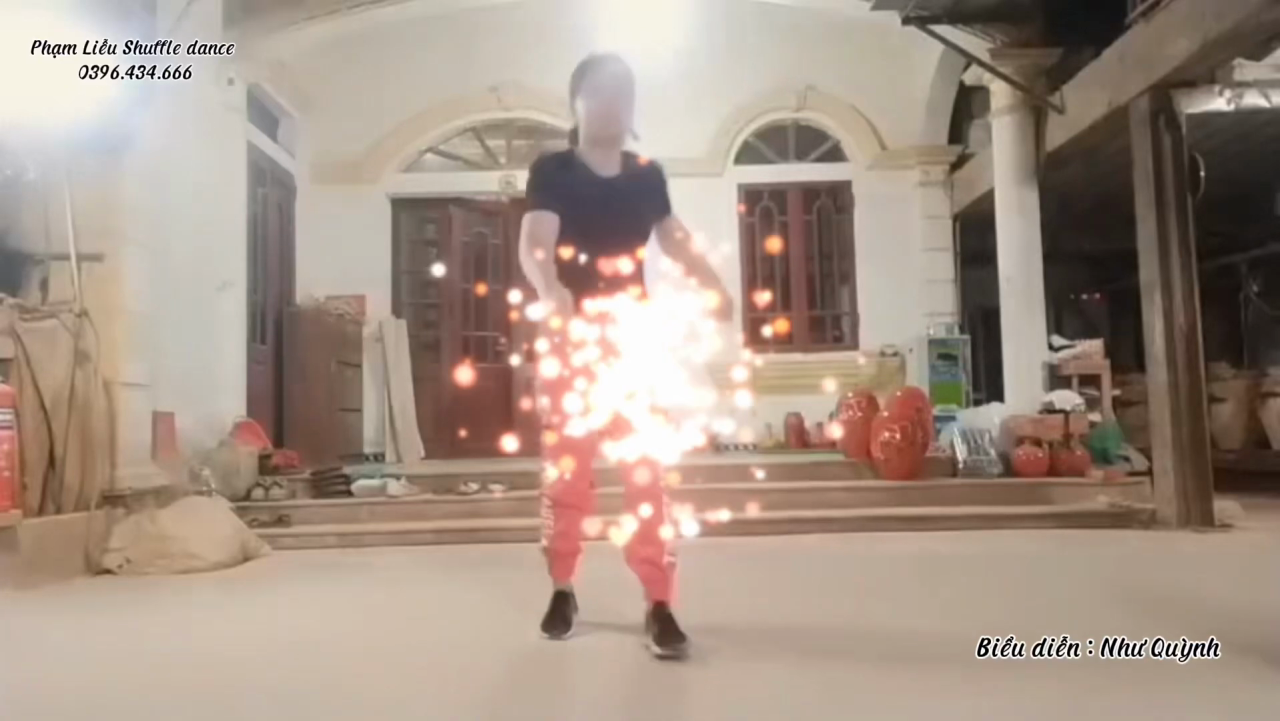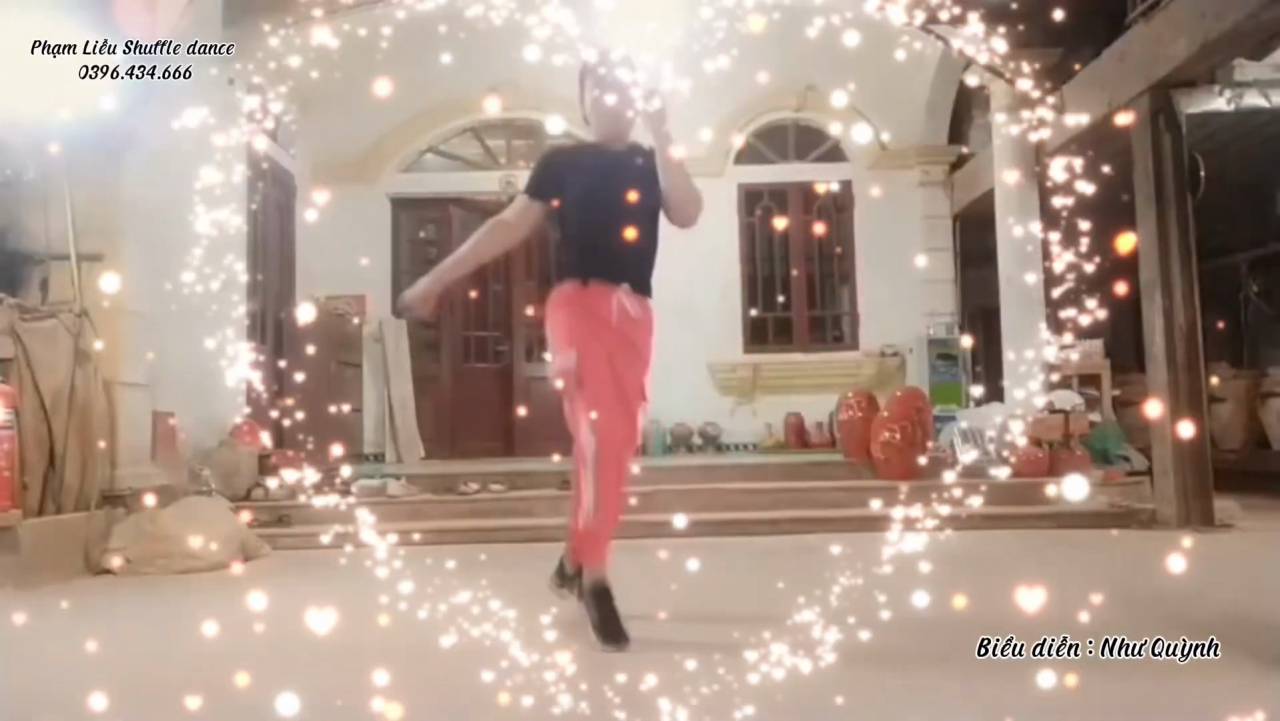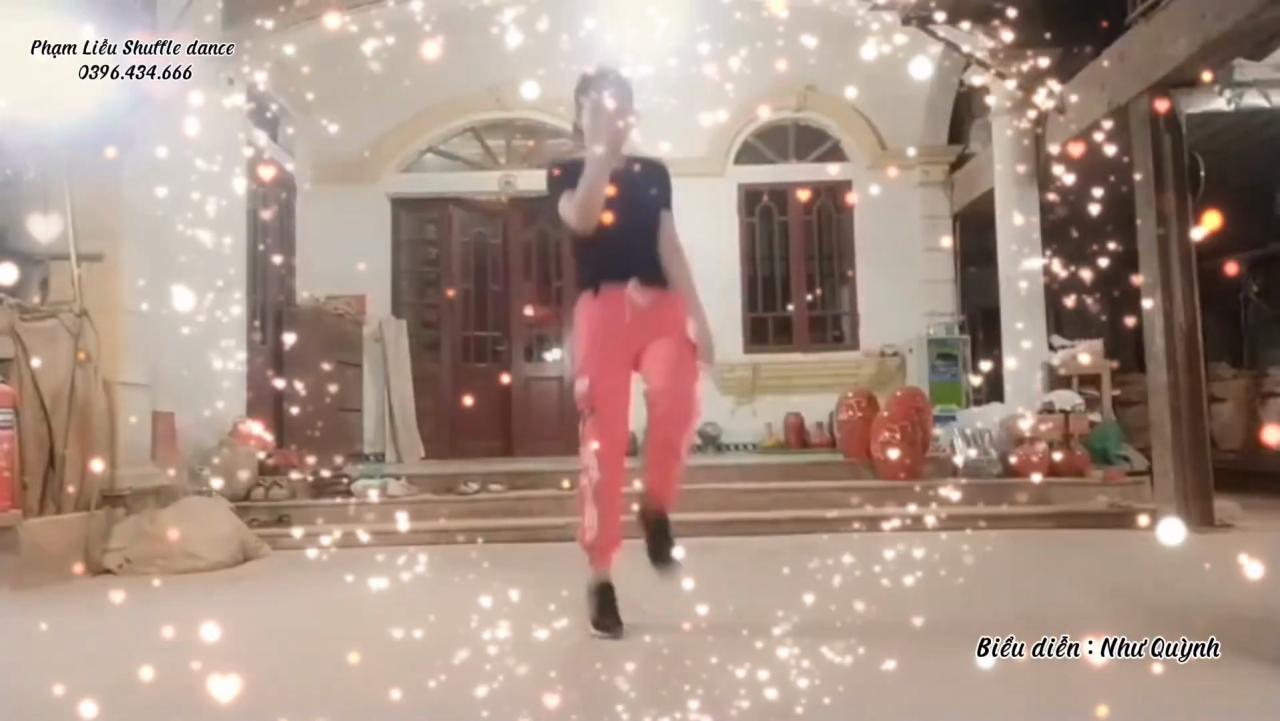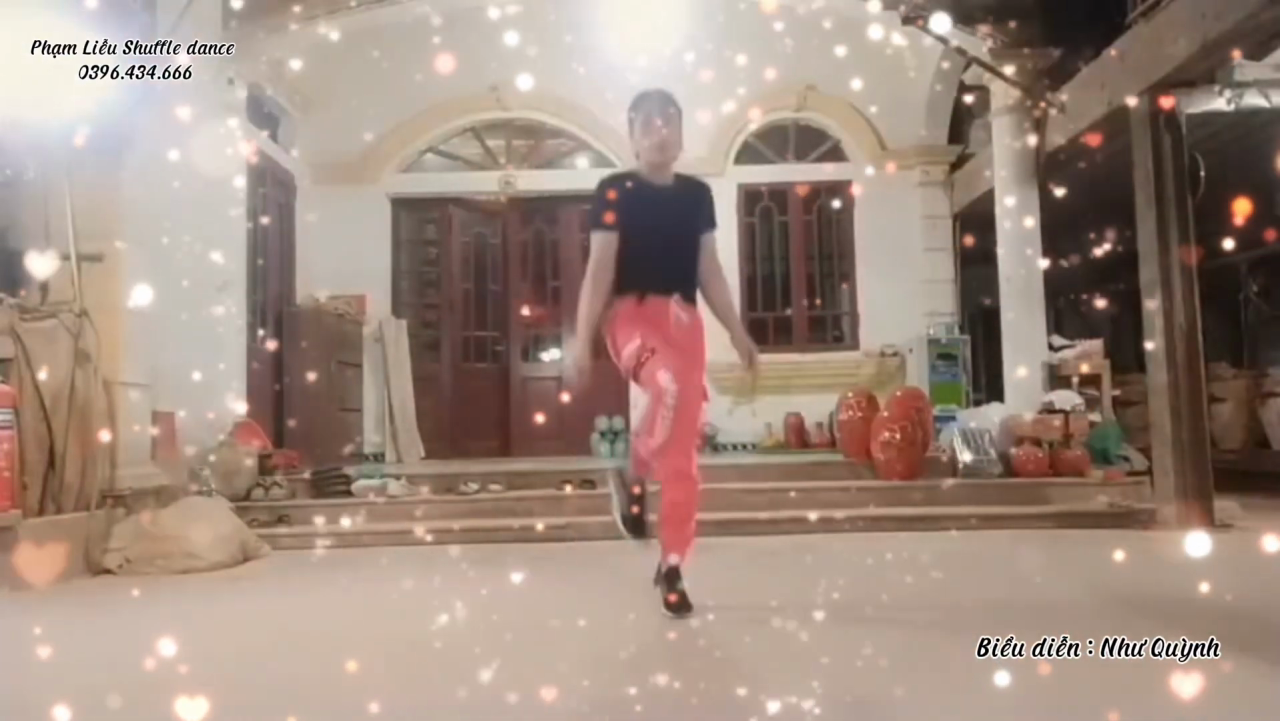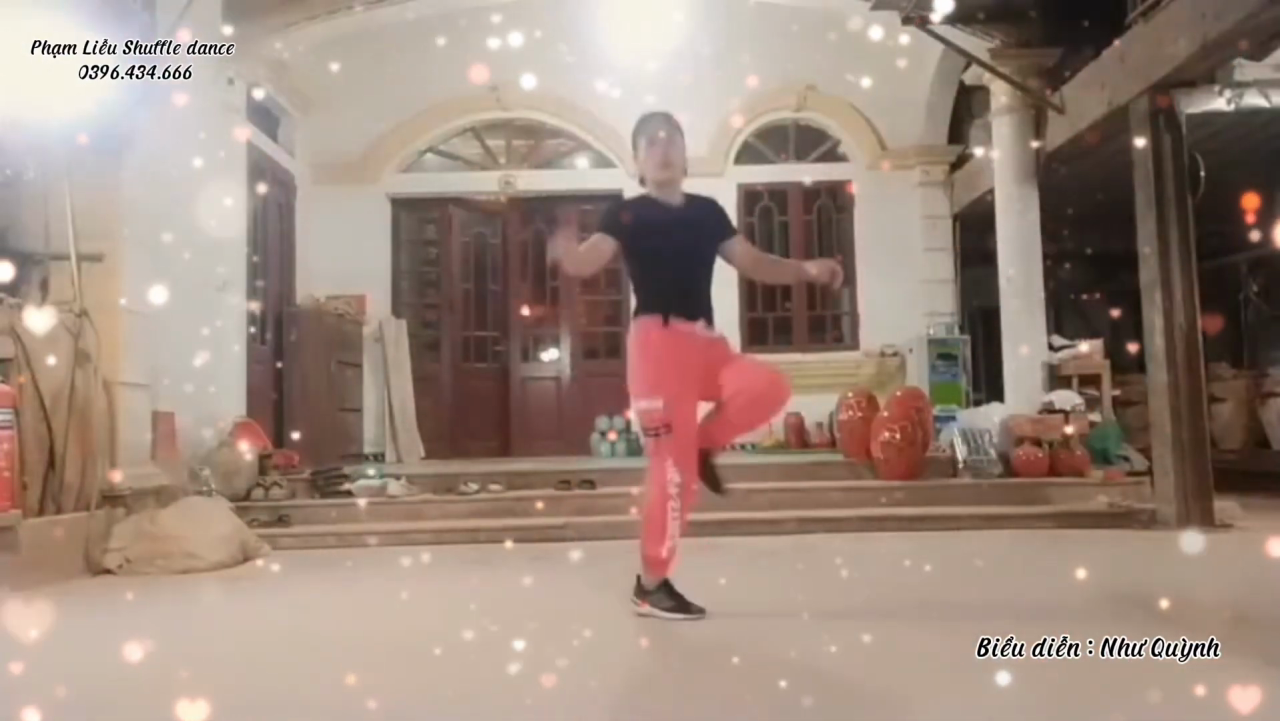
dt=0.5s
person 1, frame 1
left shoulder: (647, 174)
right shoulder: (551, 172)
left elbow: (673, 238)
right elbow: (533, 247)
left wrist: (715, 286)
right wrist: (550, 290)
left knee: (646, 472)
right knee: (567, 472)
left ankle: (658, 606)
right ankle: (562, 591)
person 1, frame 2
left shoulder: (653, 163)
right shoulder: (563, 162)
left elbow: (688, 214)
right elbow: (507, 226)
left wrist: (662, 142)
right wrist: (437, 279)
left hip: (635, 316)
right hip: (579, 307)
left knee: (617, 451)
right knee: (598, 435)
left ankle: (573, 564)
right ankle: (595, 583)
person 1, frame 3
left shoulder: (653, 172)
right shoulder: (566, 172)
left elbow: (670, 250)
right elbow: (581, 219)
left wrist: (699, 319)
right wrist: (600, 153)
left hip: (658, 307)
right hip: (601, 313)
left knee: (675, 394)
right knee: (603, 449)
left ankle: (656, 508)
right ankle: (600, 579)
person 1, frame 4
left shoulder: (697, 194)
right shoulder: (614, 194)
left elbow: (709, 271)
right elbow: (601, 267)
left wrist: (739, 335)
right wrist: (582, 339)
left hip: (687, 322)
right hip: (636, 316)
left knee: (685, 448)
right knee: (667, 390)
left ankle: (673, 565)
right ankle: (630, 477)
person 1, frame 5
left shoulder: (707, 211)
right shoulder: (626, 214)
left elbow: (750, 262)
right elbow: (589, 260)
left wrist: (806, 270)
right wrist: (567, 250)
left hip: (705, 341)
right hip: (658, 341)
left knee: (767, 387)
right knee: (672, 468)
left ankle: (704, 445)
right ankle: (651, 583)
